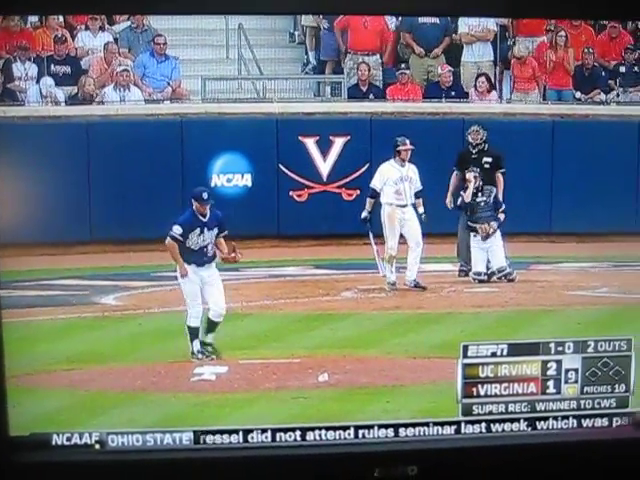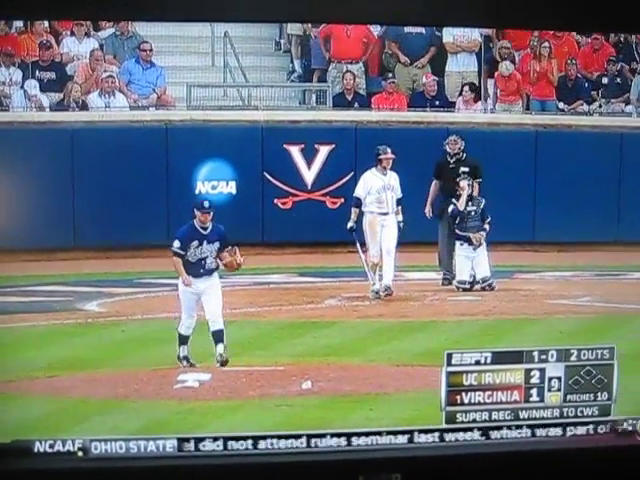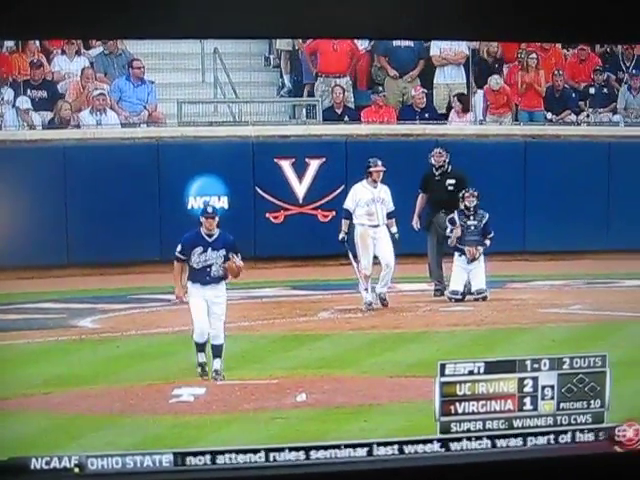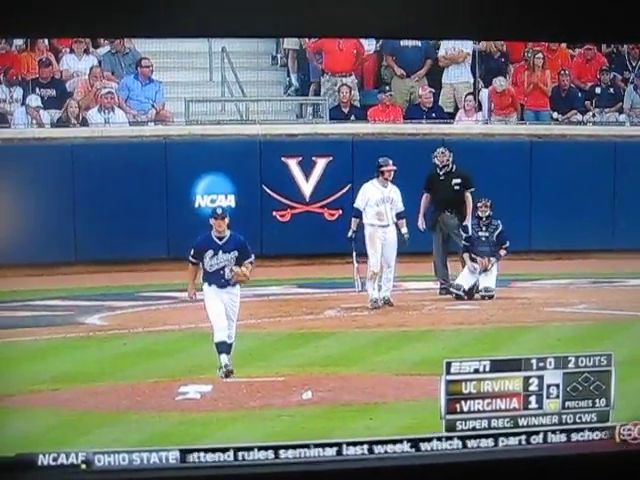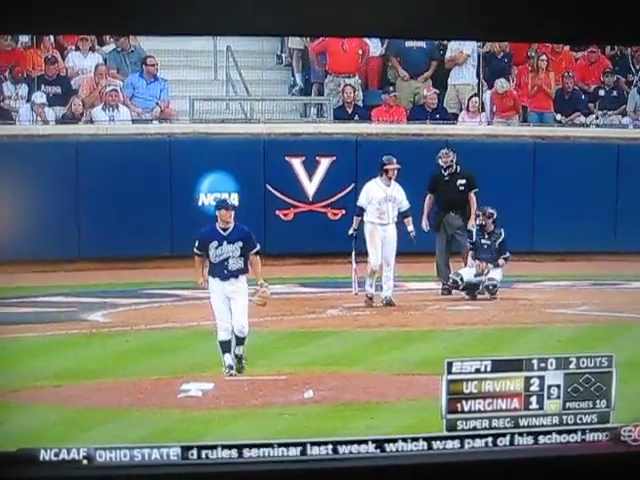
dt=0.3s
person 1, frame 1
left shoulder: (216, 216)
right shoulder: (185, 220)
right elbow: (170, 242)
left wrist: (226, 253)
right wrist: (180, 264)
left hip: (210, 269)
right hip: (190, 270)
left knee: (219, 307)
right knee: (195, 311)
left ankle: (207, 339)
right ankle: (196, 349)
person 1, frame 2
left shoulder: (219, 231)
right shoulder: (185, 232)
left elbow: (222, 252)
right elbow: (176, 257)
left wrist: (231, 261)
right wrist: (183, 276)
left hip: (211, 280)
right hip: (190, 281)
left knee: (215, 316)
right knee: (188, 320)
left ankle: (220, 353)
right ankle: (182, 354)
person 1, frame 3
left shoulder: (227, 239)
right shoulder: (189, 239)
left elbow: (235, 261)
right elbow: (178, 262)
left wrist: (237, 267)
right wrist: (178, 286)
left hip: (218, 289)
right hip: (196, 289)
left knee: (217, 330)
right knee: (201, 328)
left ankle: (217, 368)
right ankle: (201, 361)
person 1, frame 4
left shoulder: (238, 240)
right shoulder: (202, 242)
left elbow: (249, 263)
right elbow: (193, 264)
left wrist: (245, 274)
right wrist: (191, 286)
left hip: (232, 290)
right hip: (211, 290)
left knee: (230, 330)
right knee: (219, 328)
left ankle: (225, 362)
person 1, frame 5
left shoulder: (243, 232)
right shoulder: (206, 233)
left elbow: (253, 256)
right elbow: (199, 256)
left wrist: (259, 280)
right wrist: (201, 276)
left hip: (238, 283)
right hip: (217, 284)
left knee: (241, 325)
right knee: (223, 326)
left ankle: (239, 354)
right ankle: (228, 363)
person 2, frame 1
left shoulder: (413, 169)
right shoulder: (385, 168)
left elbow: (417, 192)
right elbow: (374, 190)
left wrist: (421, 211)
right wrist: (367, 210)
left hip: (409, 210)
right hip: (391, 210)
left knee: (416, 243)
right knee: (391, 247)
left ankle: (411, 279)
right ankle: (391, 280)
person 2, frame 2
left shoulder: (394, 177)
right shoulder: (368, 177)
left elbow: (397, 199)
right elbow: (358, 199)
left wrist: (400, 218)
right wrist: (352, 220)
left hip: (390, 218)
right hip: (372, 218)
left knee: (389, 251)
right knee: (374, 254)
left ankle: (387, 284)
right ankle: (375, 287)
person 2, frame 3
left shoulder: (385, 190)
right shoulder: (357, 189)
left elbow: (389, 212)
right elbow: (347, 212)
left wrist: (394, 230)
right wrist: (343, 232)
left hip: (382, 230)
right hip: (364, 231)
left knee: (389, 262)
right knee: (365, 267)
left ankle: (381, 291)
right ankle: (367, 300)
person 2, frame 4
left shoulder: (394, 190)
right shoulder: (368, 188)
left elbow: (399, 212)
right elbow: (358, 210)
left wrist: (404, 230)
right wrist: (352, 230)
left hip: (390, 230)
right hip: (373, 230)
left knee: (389, 264)
right knee: (374, 264)
left ankle: (385, 295)
right ankle: (374, 298)
person 2, frame 5
left shoulder: (397, 188)
right shoulder: (371, 186)
left elbow: (405, 209)
right elbow: (360, 208)
left wrist: (410, 228)
right wrist: (354, 228)
left hip: (390, 228)
right hip: (373, 228)
left knee: (389, 263)
right knee: (374, 262)
left ankle: (387, 296)
right ankle: (369, 293)
person 3, frame 1
left shoulder: (493, 155)
right shoulder: (463, 154)
left elbow: (499, 176)
right elbow: (456, 174)
left wrist: (499, 196)
right wrist: (450, 194)
right knee: (464, 232)
right ankle: (464, 265)
person 3, frame 2
left shoulder: (471, 164)
right shoulder: (441, 164)
left elbow: (475, 186)
right elbow: (436, 184)
right wrist: (429, 204)
right hip: (446, 206)
right knee: (445, 242)
right ankle: (447, 274)
person 3, frame 3
left shoulder: (457, 176)
right shoulder: (427, 177)
right elbow: (422, 196)
right wrist: (416, 216)
right hip: (433, 218)
right knee: (434, 254)
right ankle: (438, 285)
person 3, frame 4
left shoulder: (461, 175)
right shoulder: (432, 177)
left elbow: (467, 196)
right elbow: (426, 196)
left wrist: (468, 217)
right wrist: (421, 216)
left hip: (457, 217)
right hip: (439, 218)
right knee: (439, 253)
right ankle: (444, 284)
person 3, frame 5
left shoulder: (466, 176)
right shoulder: (436, 178)
left elbow: (472, 197)
right elbow: (430, 197)
left wrist: (472, 218)
right wrist: (425, 217)
left hip: (461, 218)
right hip: (442, 218)
left knee: (469, 250)
right knee: (442, 253)
right ankle: (446, 284)
person 4, frame 1
left shoulder: (490, 191)
right shoulder: (465, 194)
left elbow: (502, 212)
right elbow: (464, 203)
left wrist: (496, 223)
right wrist: (471, 183)
left hip: (493, 235)
right hip: (476, 238)
left knee: (503, 273)
right knee: (478, 277)
person 4, frame 2
left shoulder: (479, 202)
right shoulder: (455, 203)
left elbow: (487, 222)
right elbow: (459, 211)
left wrist: (484, 232)
right wrist: (464, 192)
left hip: (479, 245)
right hip: (462, 247)
left knee: (486, 284)
right knee: (462, 286)
left ankle: (476, 274)
right ankle: (470, 276)
person 4, frame 3
left shoulder: (483, 216)
right shoulder: (455, 217)
left elbow: (489, 238)
right elbow: (450, 243)
left wrist: (482, 247)
right wrist: (454, 236)
left hip: (477, 259)
right hip: (460, 258)
left knee: (480, 295)
right knee: (454, 296)
left ankle: (474, 284)
right ankle: (463, 284)
person 4, frame 4
left shoulder: (497, 226)
right shoulder: (470, 226)
left elbow: (505, 248)
right elbow: (465, 248)
left wrist: (495, 259)
right wrist: (468, 262)
left hip: (490, 265)
right hip: (473, 264)
left knee: (487, 294)
right knee: (456, 292)
left ankle: (487, 286)
right ankle: (470, 287)
person 4, frame 5
left shoulder: (499, 235)
right shoulder: (475, 232)
left elbow: (505, 259)
left wrist: (491, 266)
right wrist: (470, 258)
left hip: (494, 269)
right hip: (477, 268)
left knee: (491, 285)
right knee: (455, 279)
left ankle: (492, 292)
right ankle: (473, 288)
